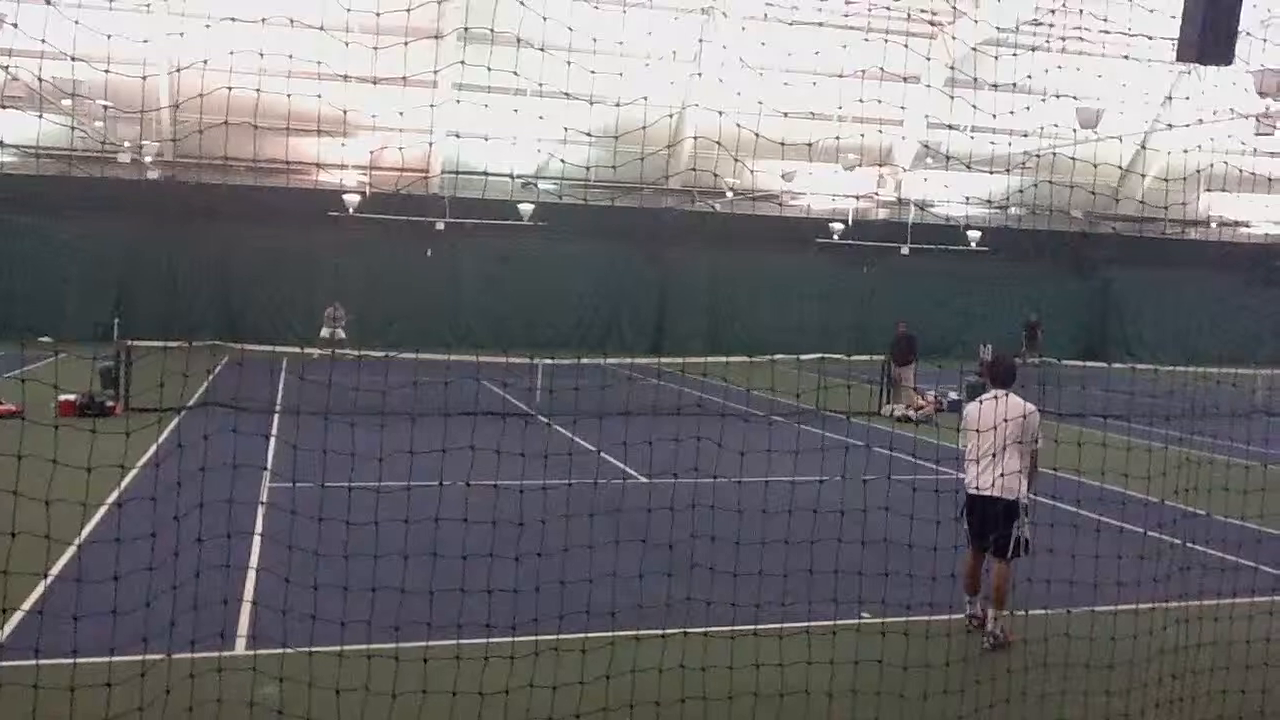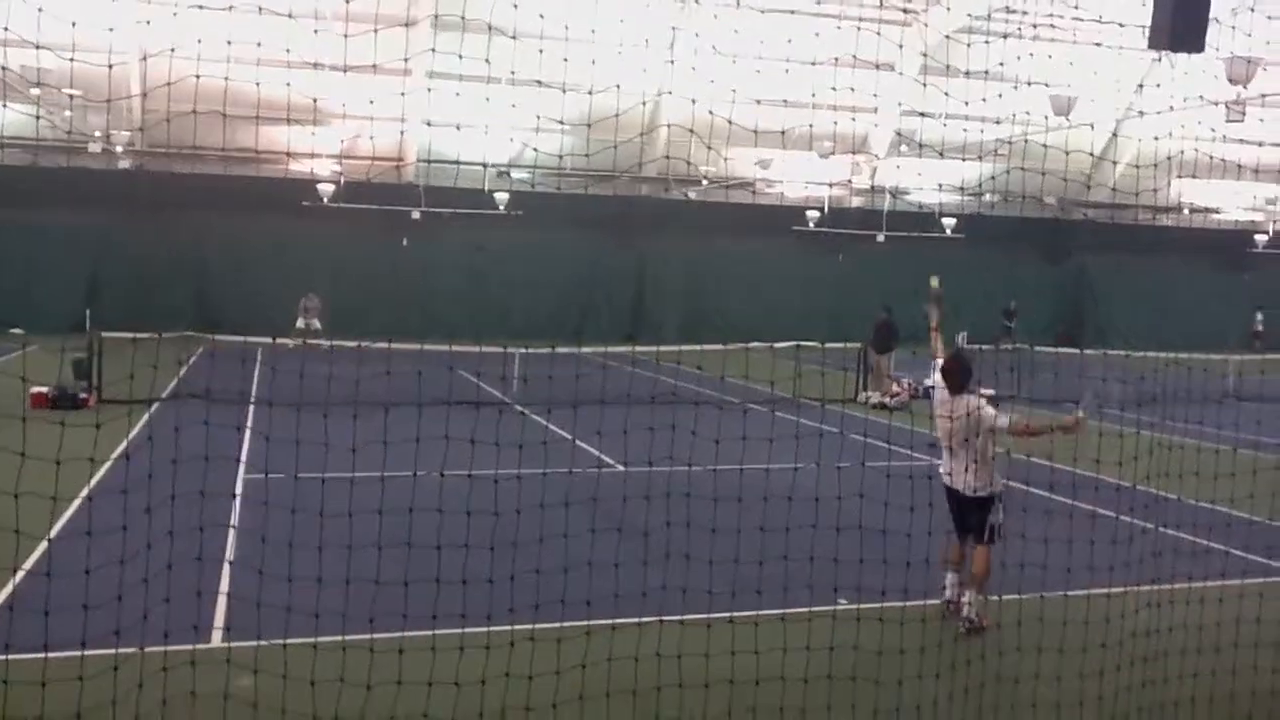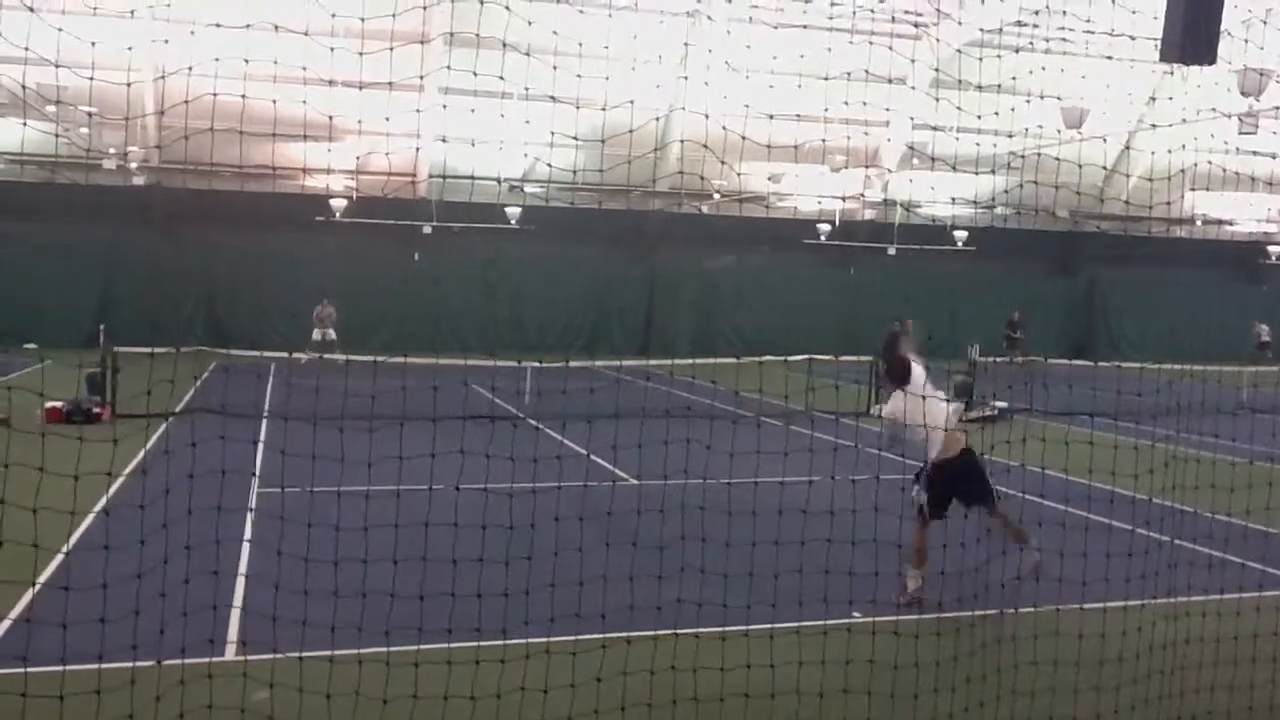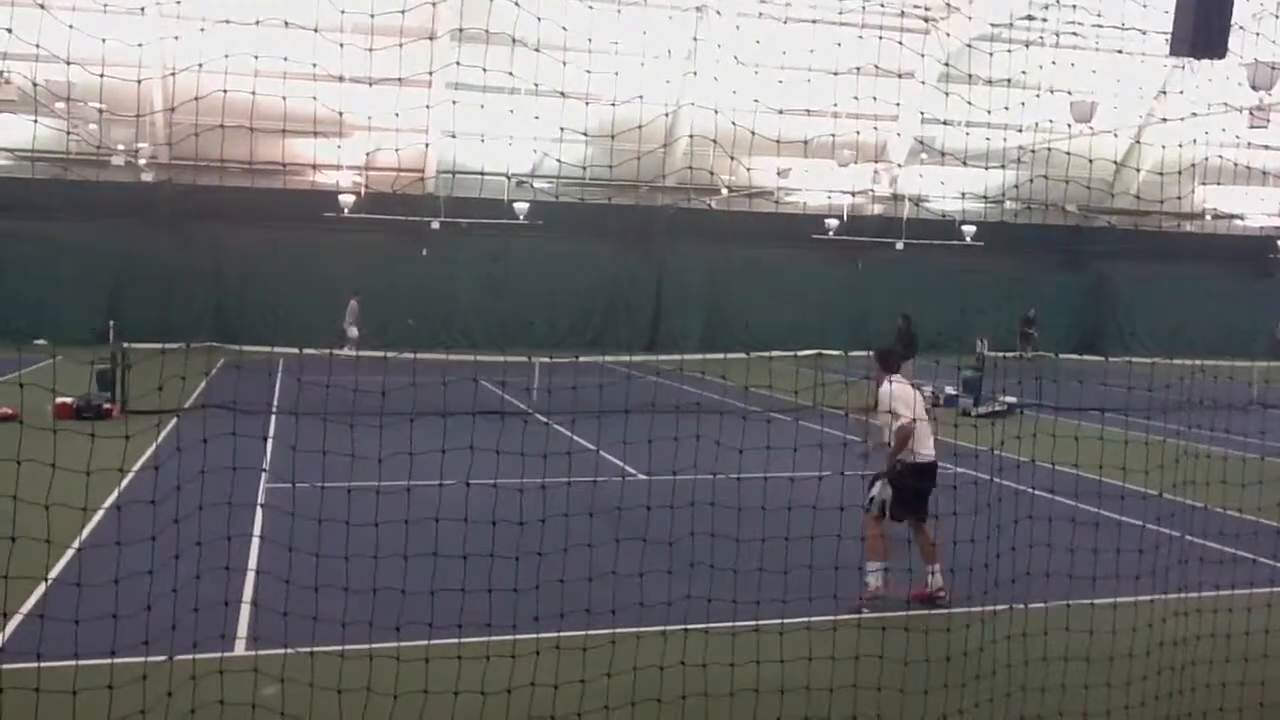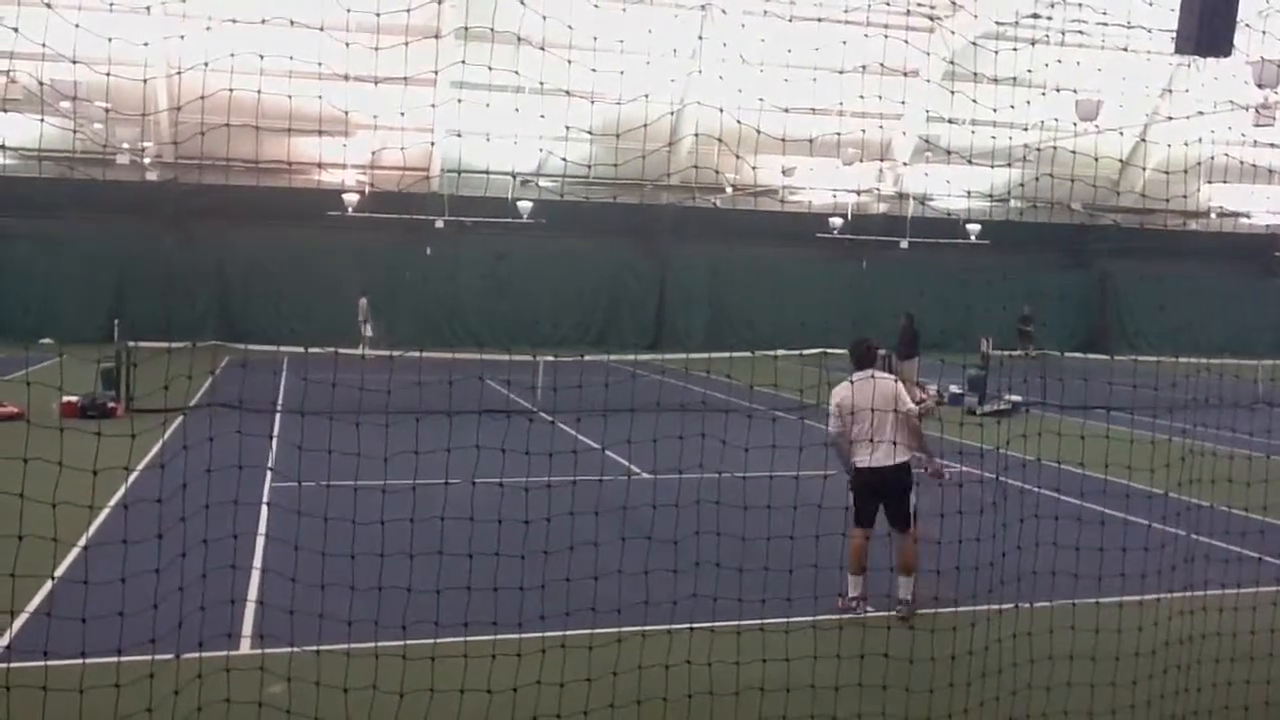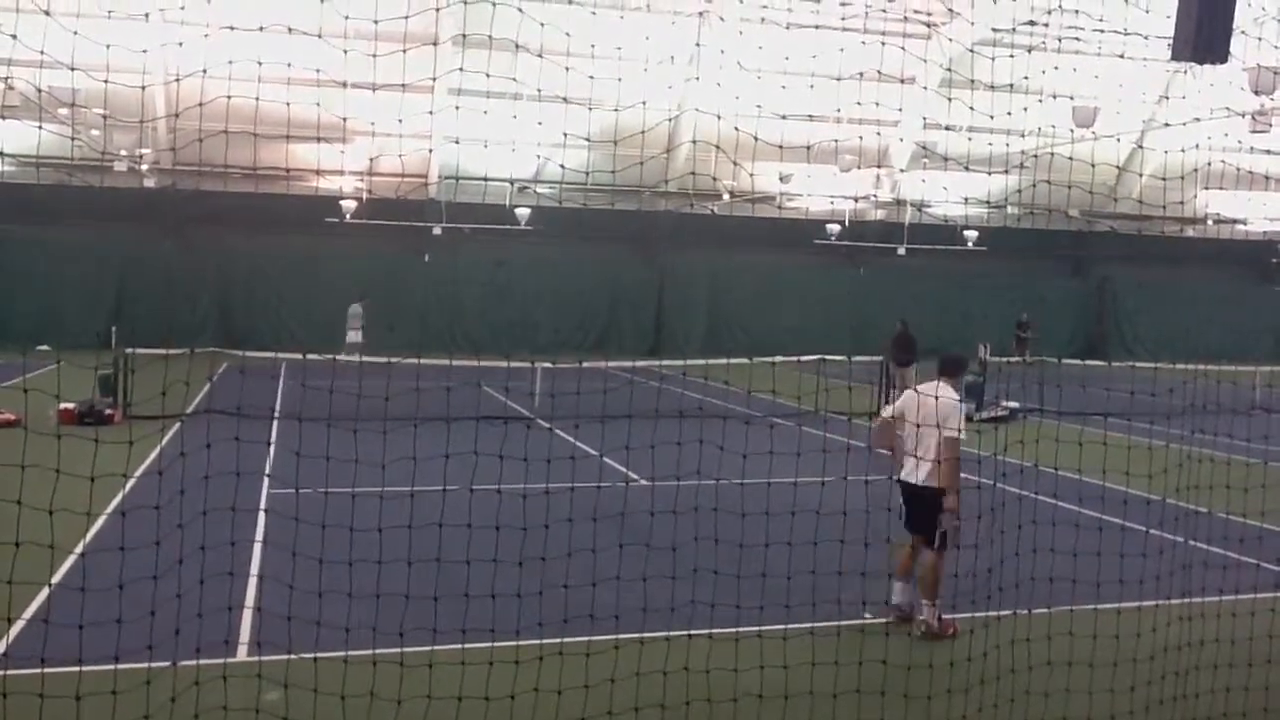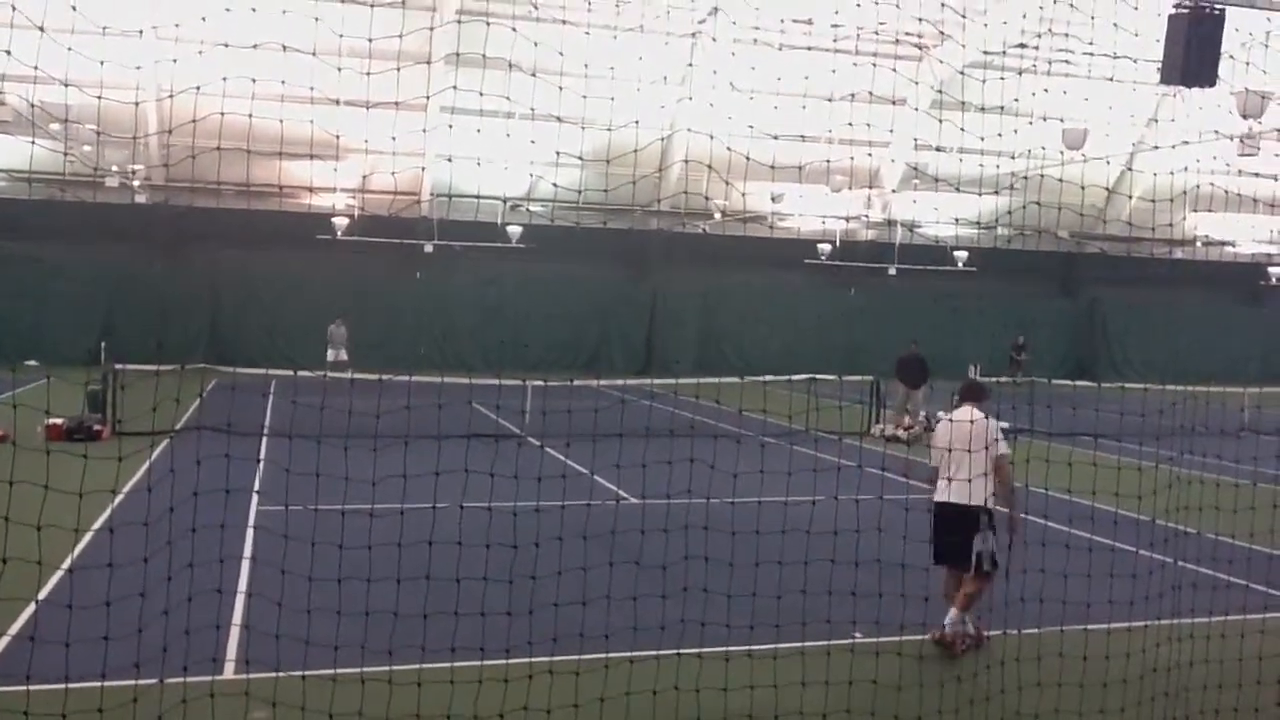
dt=0.7s
person 1, frame 1
left shoulder: (971, 409)
right shoulder: (1028, 411)
right elbow: (1032, 461)
right wrist: (1023, 490)
left hip: (975, 491)
right hip: (1008, 495)
left knee: (975, 553)
right knee: (1002, 561)
left ankle: (973, 612)
right ankle: (994, 628)
person 1, frame 2
left shoulder: (939, 390)
right shoulder: (979, 411)
left elbow: (939, 355)
right elbow: (1017, 429)
left wrist: (934, 326)
right wrist: (1061, 426)
left hip: (951, 481)
right hip: (981, 487)
left knee: (960, 538)
right knee: (982, 546)
left ankle: (951, 596)
right ankle: (971, 612)
person 1, frame 3
left shoulder: (891, 408)
right shoulder: (917, 376)
right elbow: (911, 360)
left hip: (938, 468)
right hip: (963, 457)
left knee: (921, 526)
right knee: (993, 509)
left ankle: (914, 588)
right ankle: (1031, 550)
person 1, frame 4
left shoulder: (887, 390)
right shoulder: (908, 388)
left elbow: (905, 429)
left wrist: (890, 461)
left hip: (906, 465)
right hip: (928, 464)
left knee: (873, 519)
right knee: (918, 523)
left ankle: (874, 585)
right ankle: (936, 587)
person 1, frame 5
left shoulder: (840, 392)
right shoulder: (893, 384)
left elbow: (837, 439)
right elbow: (913, 424)
left wrist: (850, 467)
right wrist: (930, 457)
left hip: (864, 469)
right hip: (897, 467)
left knee: (860, 532)
right knee: (906, 534)
left ankle: (854, 597)
right ankle: (905, 599)
person 1, frame 6
left shoulder: (912, 393)
right shoulder: (953, 402)
left elbow: (882, 423)
right elbow: (950, 452)
right wrist: (952, 494)
left hip: (908, 479)
right hip: (935, 485)
left knee: (914, 541)
right knee: (934, 550)
left ankle: (899, 602)
right ankle: (929, 619)
person 1, frame 7
left shoulder: (941, 425)
right shoulder: (988, 423)
right elbow: (1003, 472)
right wrist: (1012, 510)
left hip: (943, 504)
right hip: (975, 506)
left knee: (955, 570)
right knee: (981, 573)
left ankle: (966, 630)
right ankle: (948, 628)
